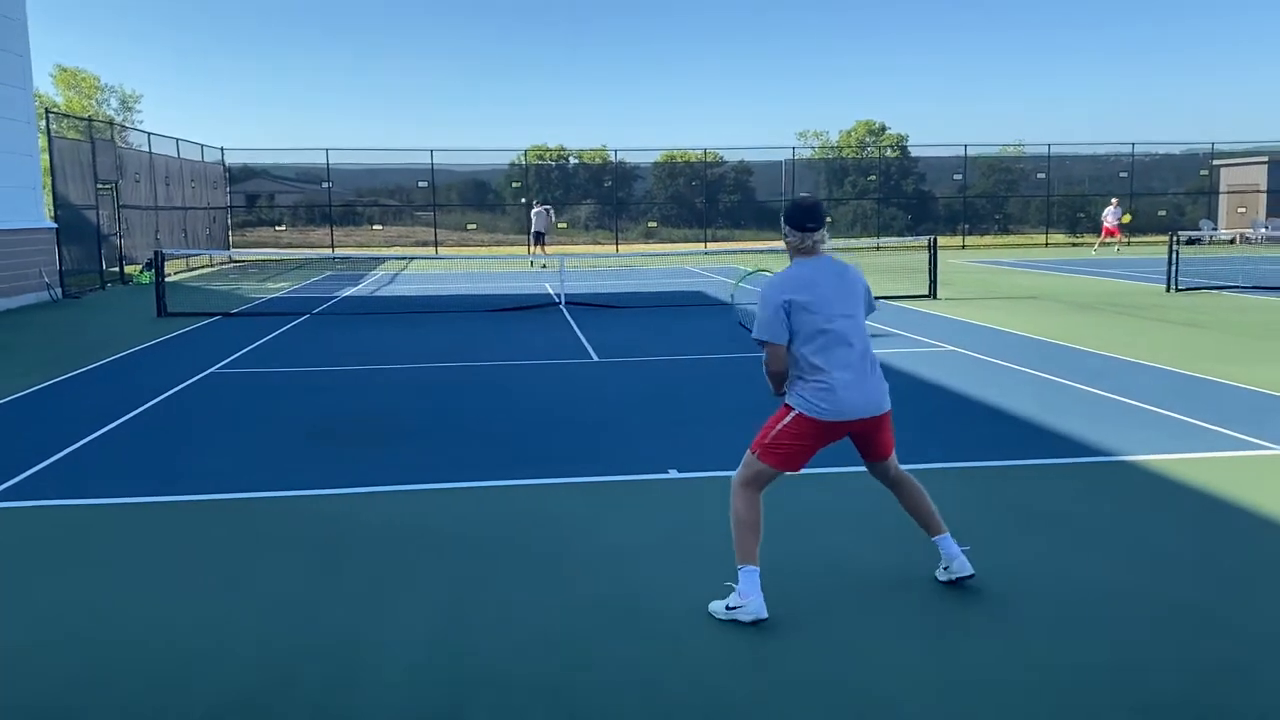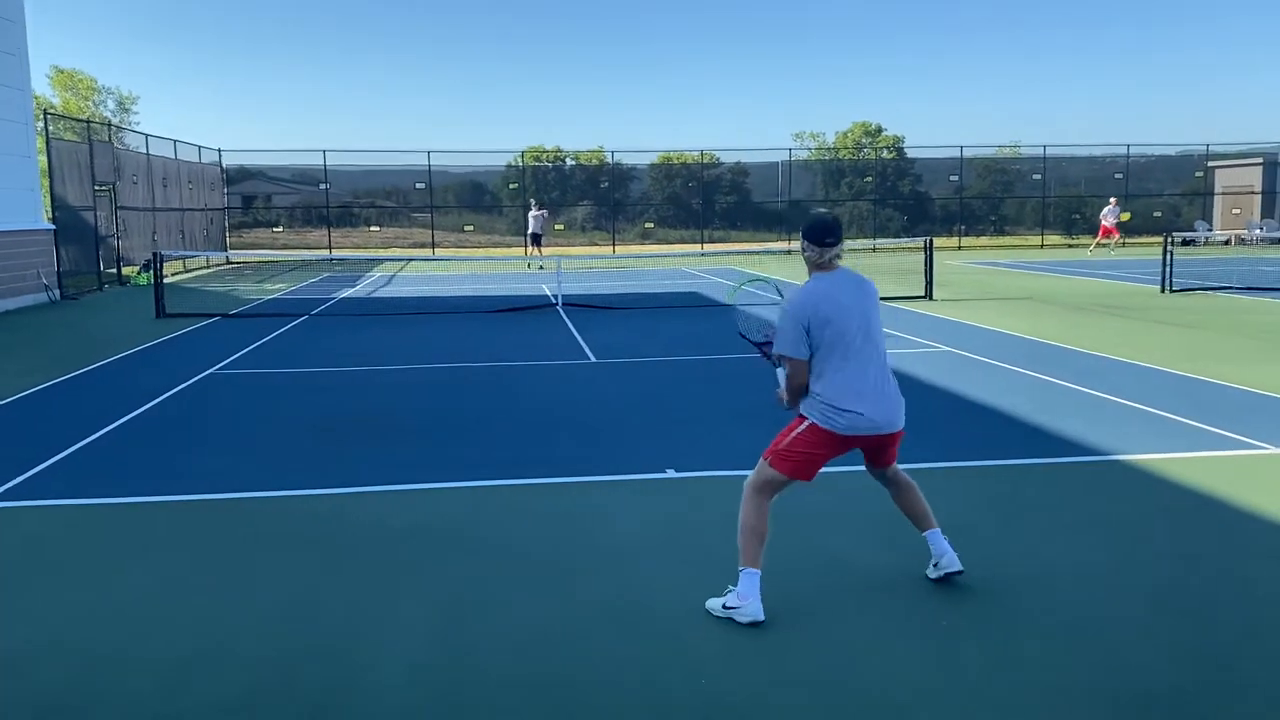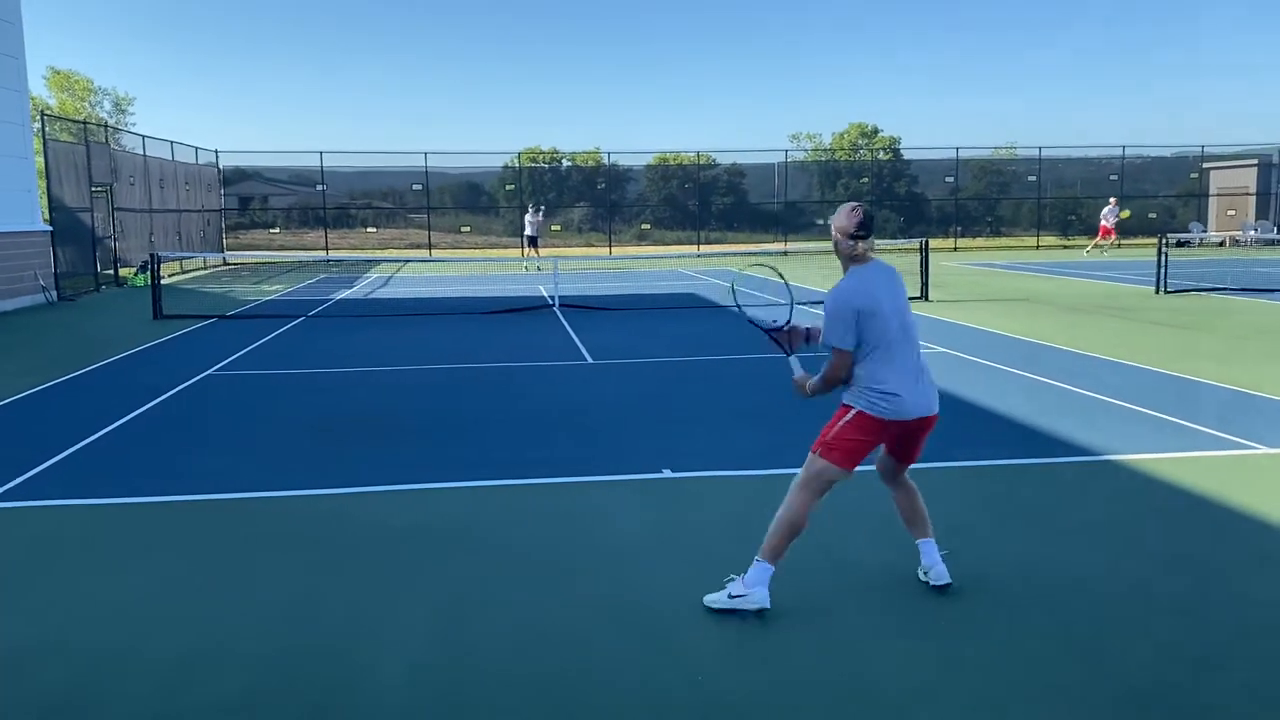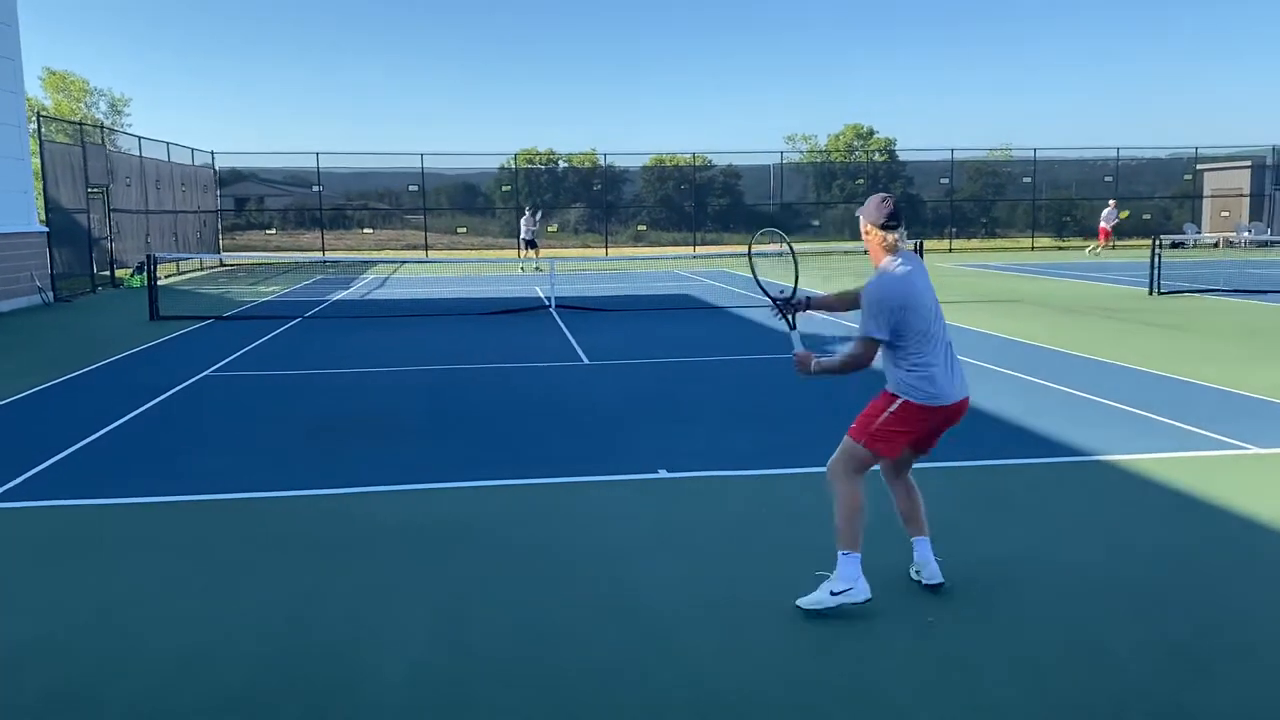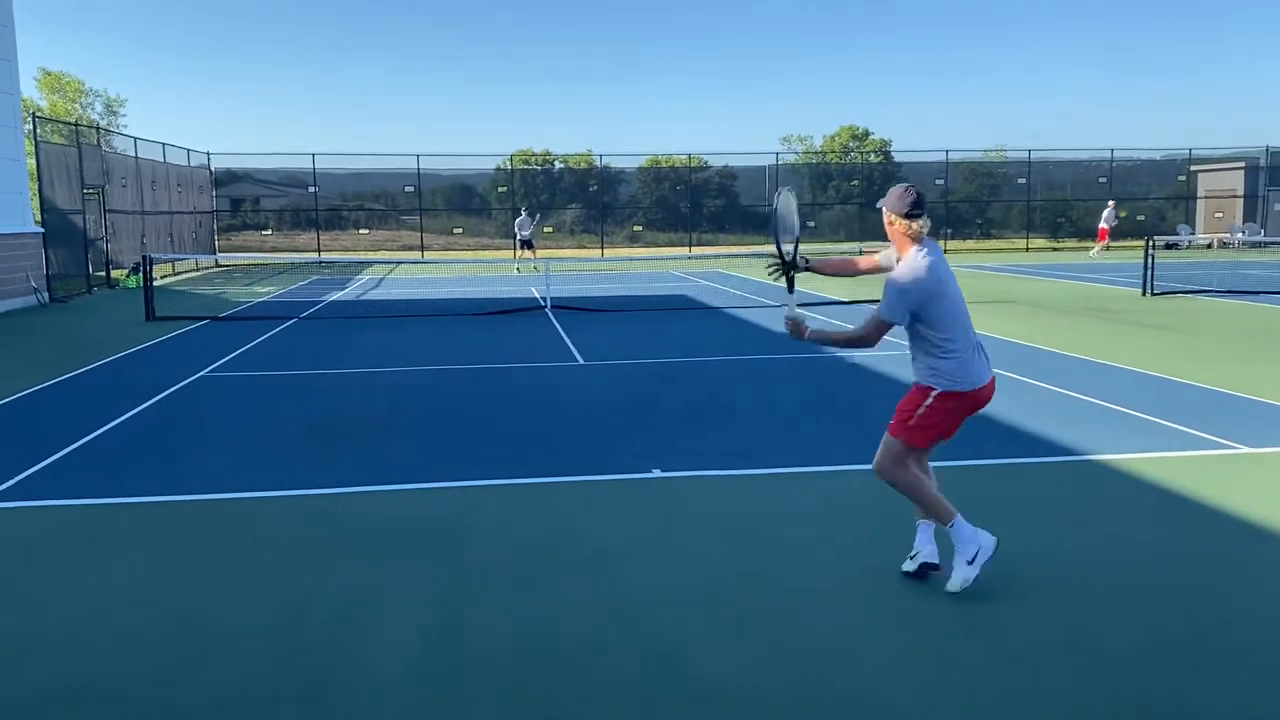
dt=0.1s
person 1, frame 1
left shoulder: (777, 289)
right shoulder: (852, 275)
left elbow: (776, 365)
left wrist: (779, 389)
left hip: (817, 407)
right hip: (872, 401)
left knee: (745, 483)
right knee: (893, 475)
left ankle: (748, 594)
right ankle: (954, 558)
person 1, frame 2
left shoulder: (797, 305)
right shoulder: (865, 288)
left elbow: (798, 381)
left wrist: (789, 399)
left hip: (834, 419)
right hip: (888, 417)
left knee: (757, 490)
right knee: (891, 475)
left ankle: (746, 593)
right ankle: (944, 555)
person 1, frame 3
left shoulder: (843, 294)
right shoulder: (887, 276)
left elbow: (841, 370)
left wrist: (811, 387)
right wrist: (811, 333)
left hip: (876, 406)
right hip: (925, 405)
left knee: (807, 487)
right knee: (894, 473)
left ankle: (754, 584)
right ankle: (933, 563)
person 1, frame 4
left shoulder: (884, 284)
right shoulder: (908, 264)
left elbow: (861, 358)
right elbow: (855, 299)
left wrist: (814, 366)
right wrist: (806, 302)
left hip: (918, 398)
right hip: (952, 393)
left knee: (842, 470)
right knee: (894, 466)
left ankle: (848, 577)
right ankle: (926, 563)
person 1, frame 5
left shoulder: (909, 277)
right shoulder: (925, 251)
left elbow: (868, 336)
right elbow: (858, 264)
left wrist: (809, 334)
right wrist: (801, 264)
left hip: (947, 384)
right hip: (973, 378)
left knee: (889, 465)
right knee: (910, 453)
left ankle: (969, 539)
right ankle: (925, 547)
